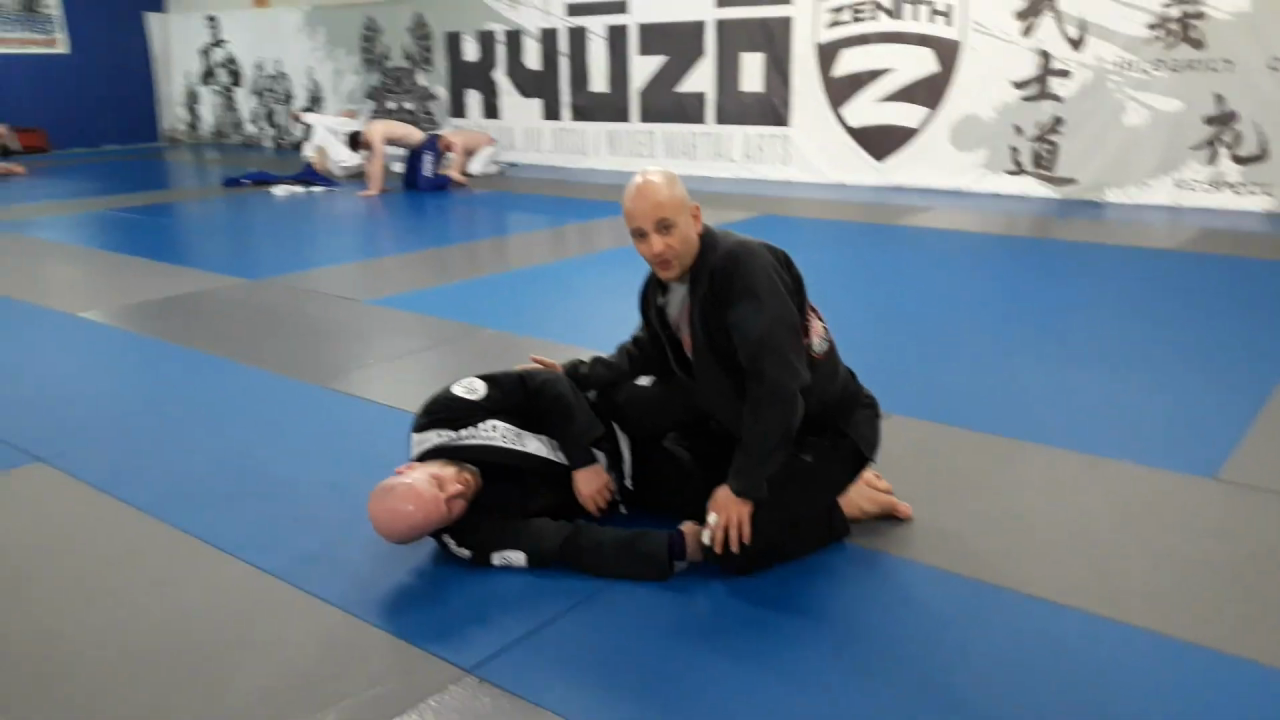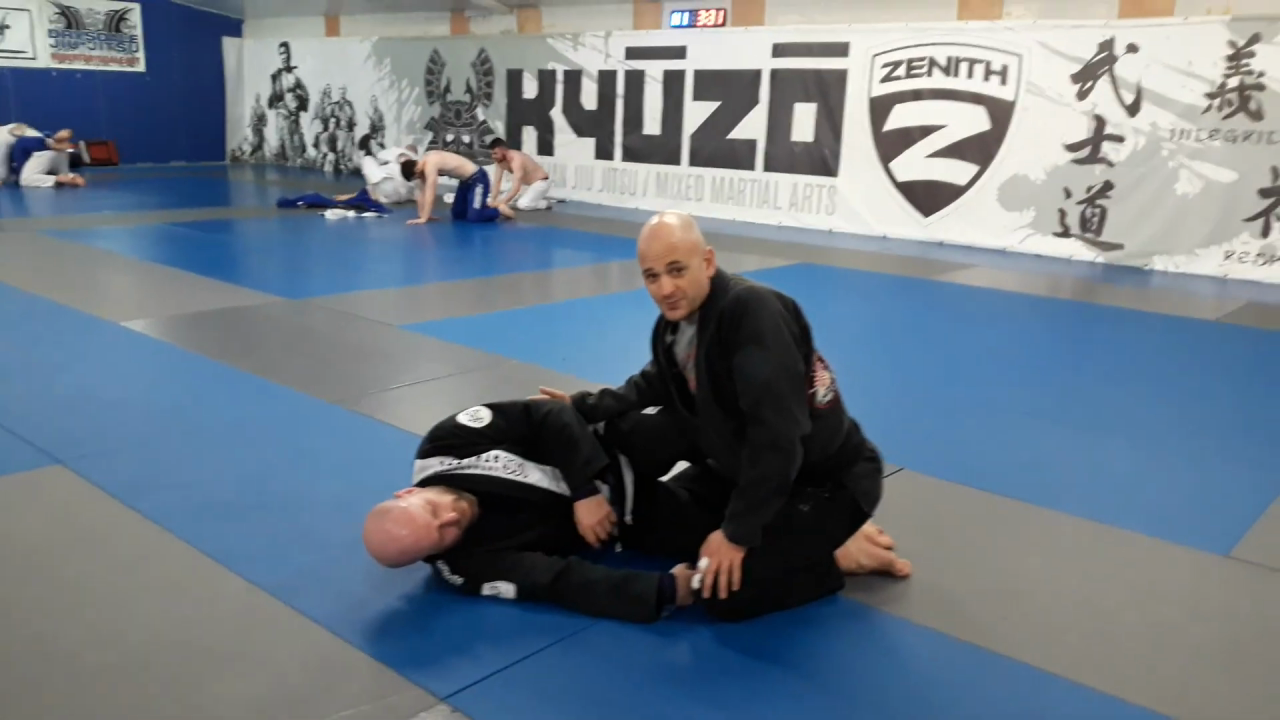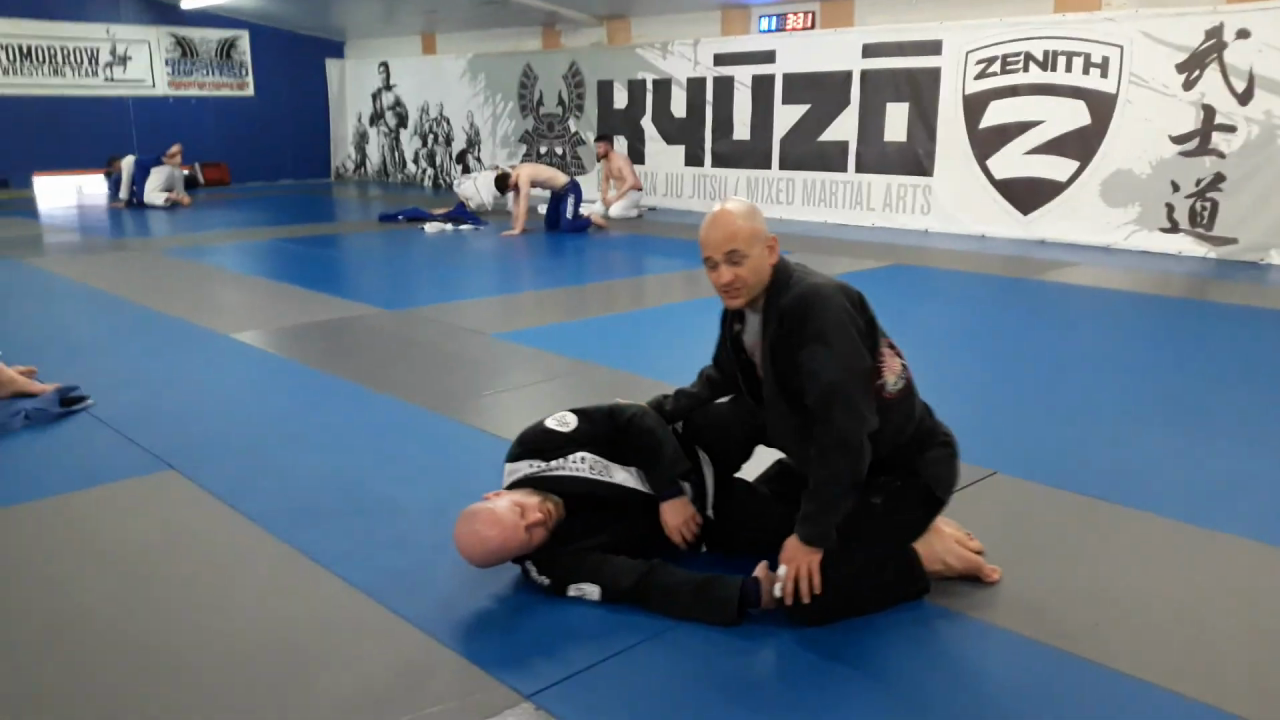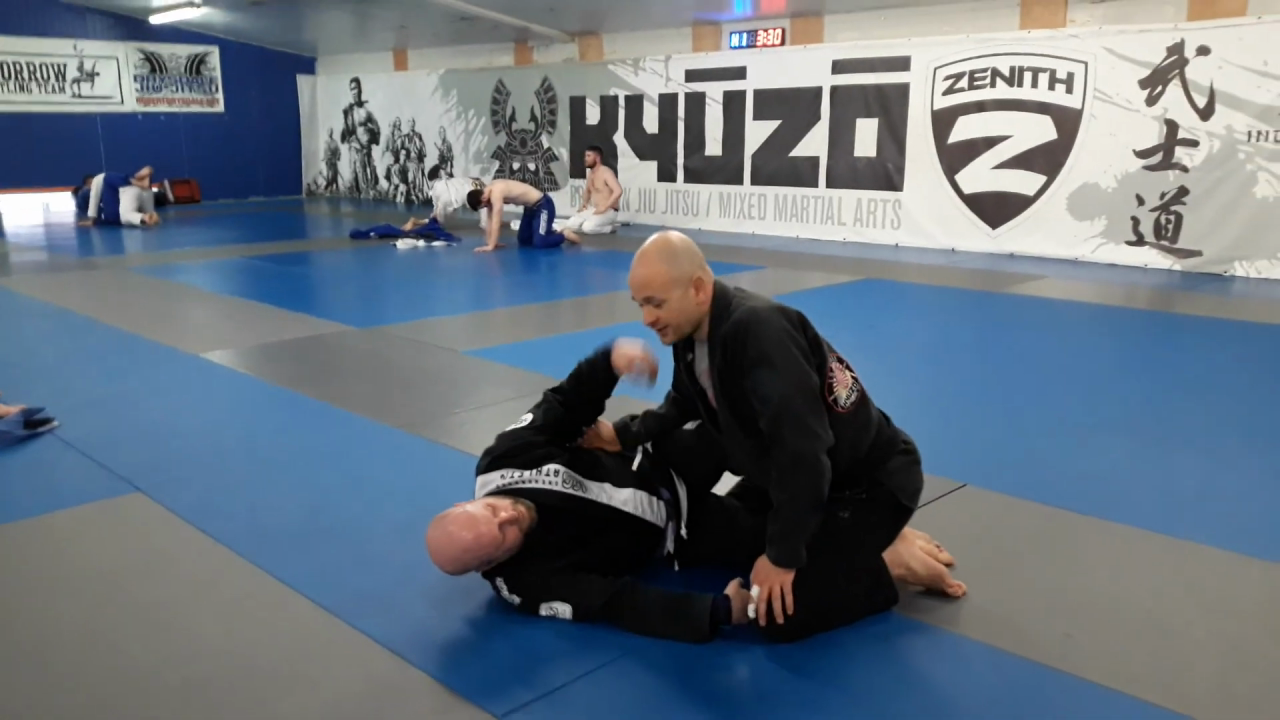
dt=0.4s
person 1, frame 1
left shoulder: (444, 414)
right shoulder: (478, 539)
left elbow: (542, 386)
right elbow: (576, 547)
left wrist: (583, 459)
right wrist: (681, 546)
person 1, frame 2
left shoulder: (444, 445)
right shoulder: (472, 569)
left elbow: (545, 418)
right elbow: (559, 584)
left wrist: (584, 491)
right wrist: (672, 590)
left hip: (612, 450)
right hip: (625, 519)
person 1, frame 3
left shoulder: (535, 449)
right shoulder: (559, 566)
left elbow: (631, 419)
right elbow: (646, 587)
left wrist: (672, 493)
right wrist: (756, 592)
left hip: (687, 453)
person 1, frame 4
left shoulder: (506, 461)
right shoulder: (529, 584)
left elbow: (570, 400)
right elbow: (619, 604)
left wrist: (613, 358)
right wrist: (724, 611)
left hip: (657, 466)
right hip: (676, 533)
right ankle: (888, 566)
person 2, frame 1
left shoulder: (746, 267)
right shoulder: (661, 284)
left elbow: (777, 387)
right elbow: (649, 355)
left wrist: (744, 485)
right wrist: (575, 374)
left hip: (824, 427)
right hip: (743, 417)
left knee: (736, 547)
left ankle: (845, 501)
person 2, frame 2
left shoulder: (754, 313)
right shoulder: (673, 323)
left elbow: (776, 436)
right elbow: (656, 386)
left wrist: (738, 533)
right wrist: (583, 406)
left hip: (828, 479)
right hip: (750, 468)
left knee: (729, 593)
left ankle: (844, 552)
right ankle: (808, 532)
person 2, frame 3
left shoulder: (816, 305)
right shoulder: (741, 307)
left elbow: (843, 430)
right elbow: (722, 377)
left wrist: (813, 535)
right wrist: (660, 411)
left hip: (904, 466)
right hip: (835, 463)
left knee: (811, 597)
left ankle: (929, 554)
right ankle: (892, 528)
person 2, frame 4
left shoulder: (758, 330)
right shoulder: (691, 331)
left elbow: (801, 450)
right elbow: (687, 403)
left wrist: (780, 555)
right wrist: (624, 433)
left hip: (869, 479)
right hip: (807, 475)
left knee: (782, 614)
right ankle: (862, 543)
